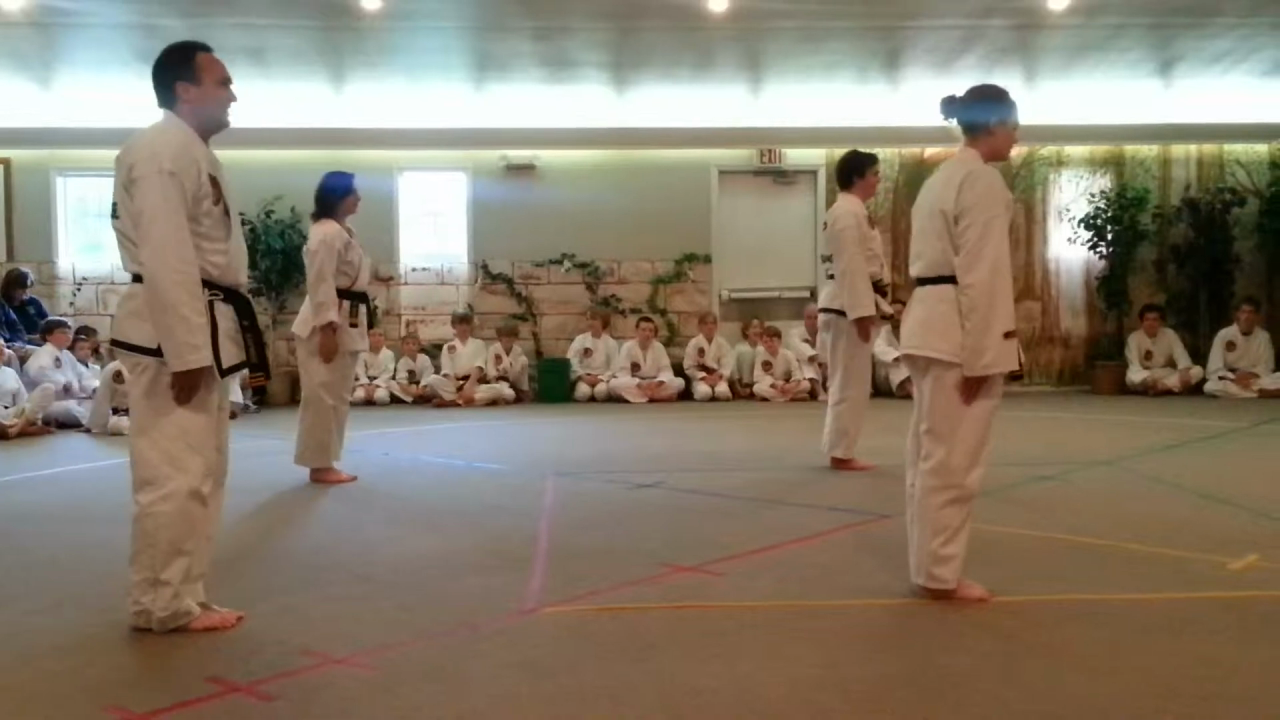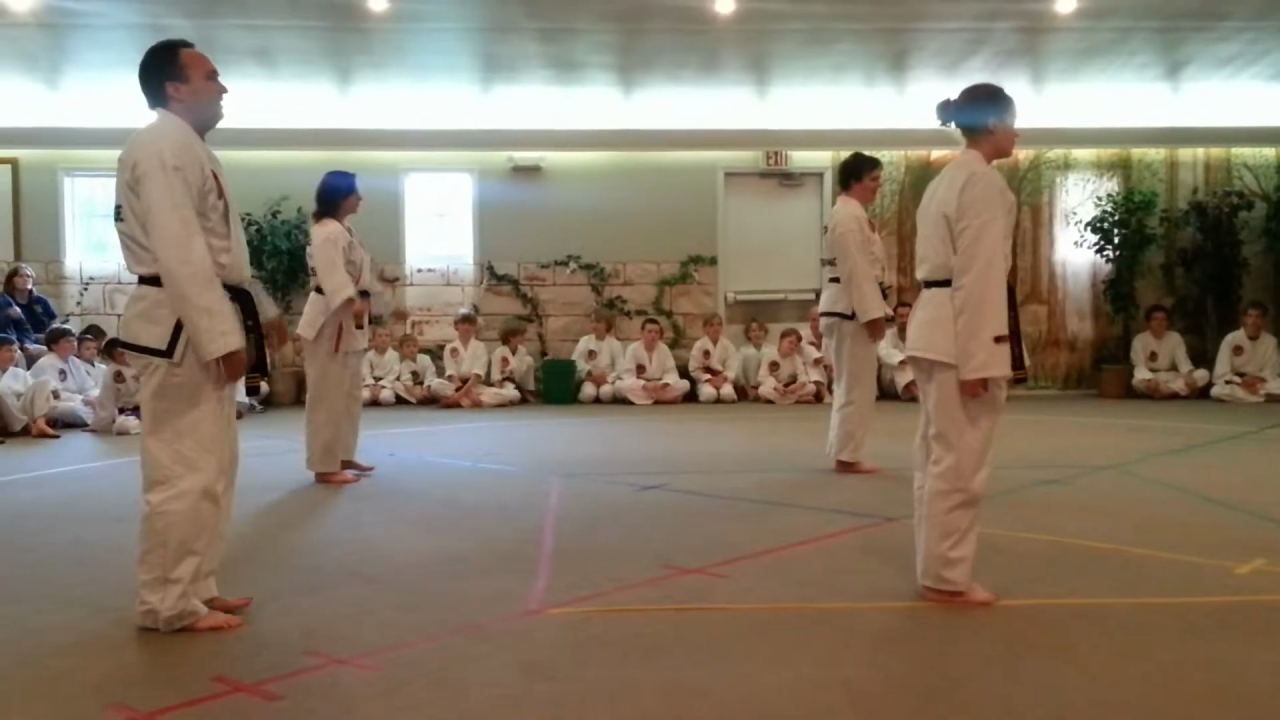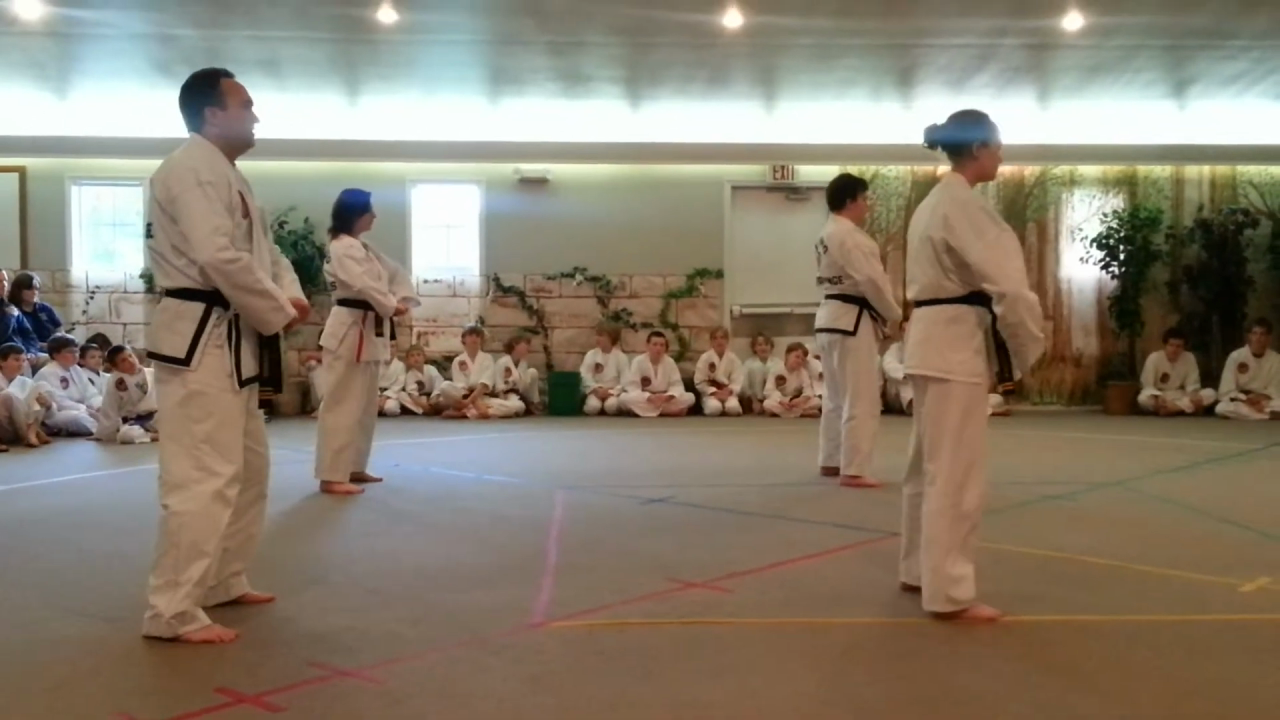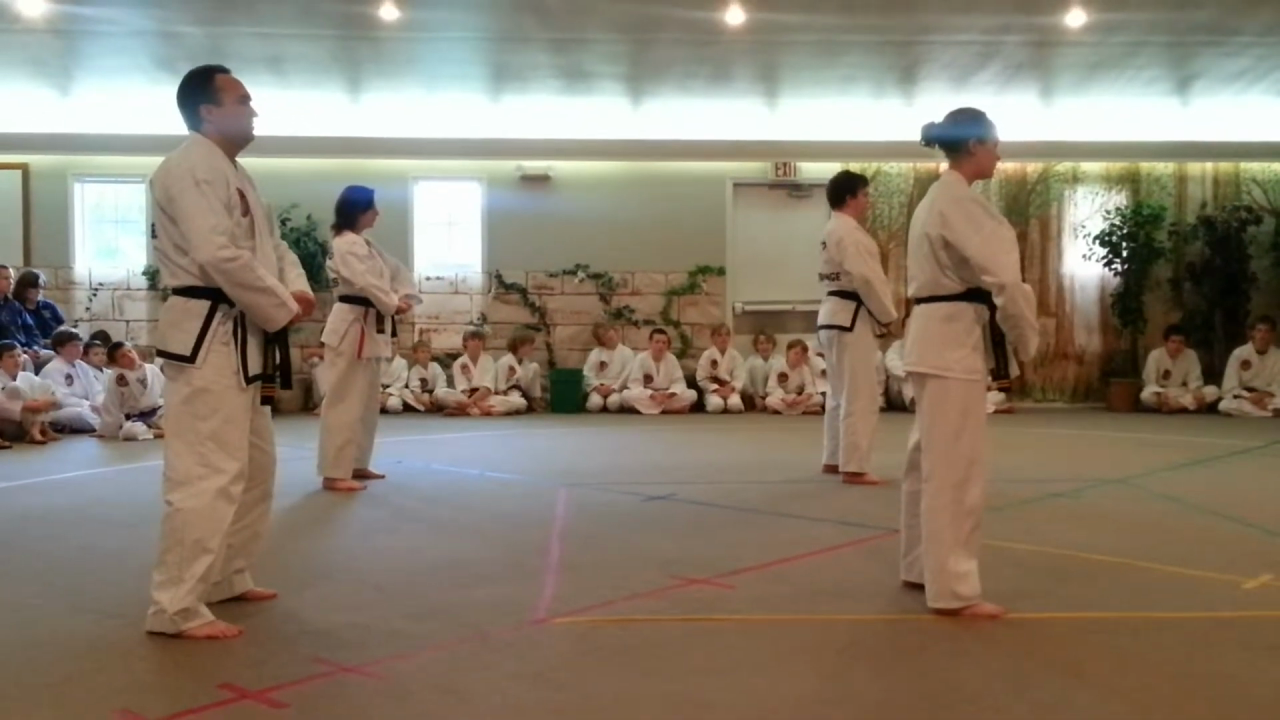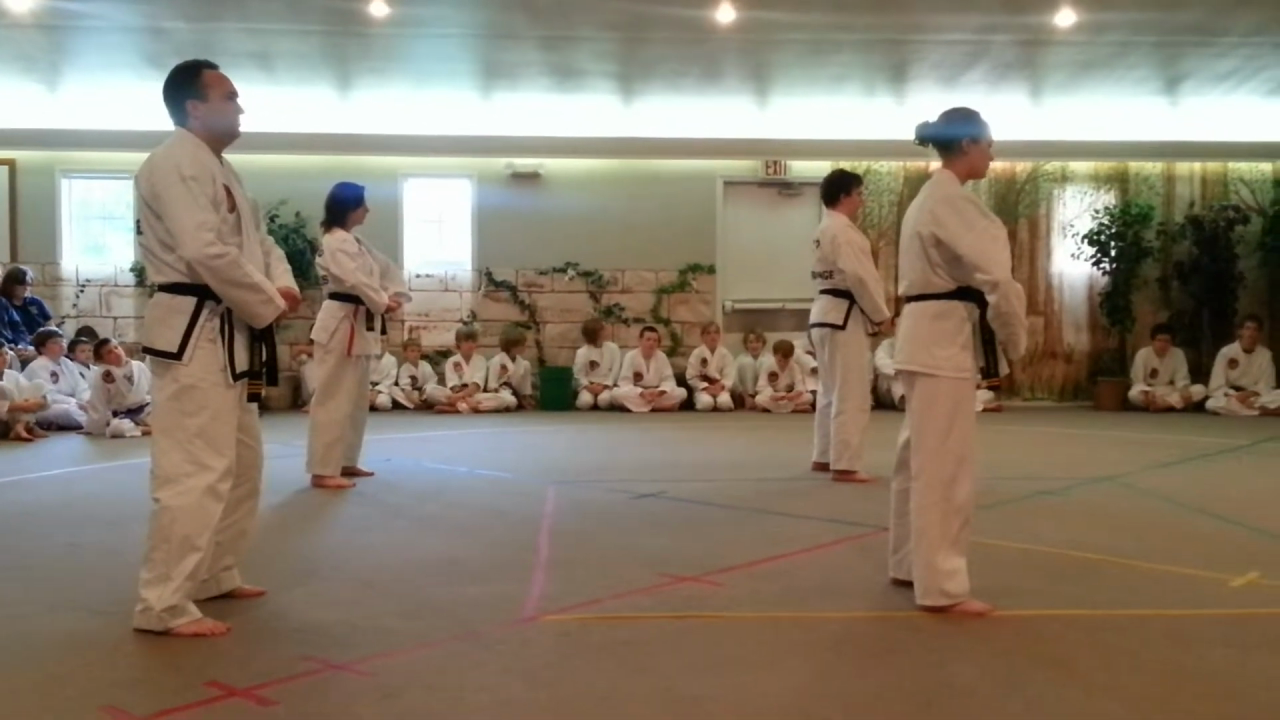
dt=1s
person 1, frame 1
left shoulder: (191, 151)
right shoulder: (162, 150)
right elbow: (167, 261)
right wrist: (186, 354)
left hip: (203, 328)
right hip: (172, 331)
left knee: (201, 471)
right knee: (176, 474)
left ankle: (181, 596)
right ankle: (162, 605)
person 1, frame 2
left shoulder: (186, 148)
right shoulder: (163, 148)
right elbow: (180, 254)
left wrist: (260, 310)
right wrist: (222, 338)
left hip: (201, 329)
right hip: (178, 331)
left knee: (211, 467)
right knee: (185, 472)
left ankle: (195, 588)
right ankle: (169, 605)
person 1, frame 3
left shoulder: (225, 173)
right shoulder: (191, 169)
left elbow: (263, 250)
right elbow: (220, 258)
left wrist: (291, 295)
right wrist: (278, 313)
left hip: (227, 339)
right hip: (199, 339)
left knee: (246, 468)
right knee: (203, 477)
left ankle: (222, 581)
right ankle: (173, 611)
person 1, frame 4
left shoulder: (233, 173)
right shoulder: (189, 169)
left elbow: (270, 244)
right elbow: (219, 256)
left wrist: (296, 288)
right wrist: (281, 310)
left hip: (239, 338)
right hip: (207, 338)
left knee: (253, 466)
right knee: (207, 474)
left ankle: (226, 578)
right ankle: (176, 607)
person 1, frame 5
left shoulder: (220, 169)
right shoulder: (175, 165)
left elbow: (257, 240)
right elbow: (206, 252)
left wrist: (282, 285)
right wrist: (268, 306)
left hip: (226, 334)
right hip: (194, 334)
left knee: (240, 463)
right knee: (196, 471)
left ankle: (214, 576)
right ankle: (164, 604)
person 2, frame 1
left shoulder: (942, 177)
right shoulder: (982, 179)
right elbow: (981, 274)
right wrist: (981, 356)
left hip: (929, 321)
right hip: (959, 329)
left knee: (932, 453)
right knee: (954, 458)
left ankle: (931, 567)
right ankle: (940, 575)
person 2, frame 2
left shoulder: (946, 179)
right shoulder: (983, 180)
right elbow: (979, 275)
right wrist: (979, 357)
left hip: (934, 324)
right hip: (964, 332)
left knee: (939, 457)
right knee: (960, 461)
left ankle: (938, 570)
right ankle: (946, 578)
person 2, frame 3
left shoulder: (934, 203)
right shoulder: (963, 204)
right elbow: (1006, 282)
right wrist: (1027, 345)
left hip: (931, 338)
right hip: (954, 344)
left knee: (929, 466)
right knee: (954, 473)
left ankle: (920, 571)
right ankle: (949, 594)
person 2, frame 4
left shoulder: (935, 199)
right shoulder: (960, 201)
right elbow: (1003, 276)
right wrist: (1026, 338)
left hip: (934, 334)
right hip: (954, 340)
left knee: (929, 460)
right knee: (954, 467)
left ankle: (921, 566)
right ankle: (952, 589)
person 2, frame 5
left shoulder: (928, 198)
right shoulder: (953, 200)
right elbow: (996, 275)
right wrist: (1014, 337)
left hip: (925, 332)
right hip: (944, 337)
left knee: (919, 457)
right knee: (944, 464)
left ankle: (910, 563)
right ankle: (940, 586)
person 3, frame 1
left shoulder: (847, 210)
right shoulder: (849, 212)
right elbow: (851, 267)
left wrist: (862, 308)
right wrist: (862, 311)
left hip: (842, 305)
right hip: (848, 306)
left knee: (848, 383)
right knee: (851, 384)
left ankle: (839, 450)
right ankle: (840, 453)
person 3, frame 2
left shoulder: (849, 213)
right shoulder: (850, 216)
right elbow: (856, 271)
left wrist: (873, 309)
right wrist: (873, 313)
left hip: (844, 305)
right hip: (850, 308)
left knee: (850, 385)
right knee: (856, 386)
left ankle: (843, 451)
right ankle: (846, 456)
person 3, frame 3
left shoulder: (828, 234)
right shoulder: (850, 235)
right elbow: (872, 280)
left wrist: (881, 312)
right wrist: (893, 313)
left hip: (832, 317)
right hip: (851, 321)
left knee: (836, 395)
right knee: (861, 400)
left ankle: (831, 461)
right ankle: (853, 470)
person 3, frame 4
left shoulder: (834, 230)
right shoulder: (849, 232)
right elbow: (866, 278)
left wrist: (880, 315)
right wrist: (888, 315)
left hip: (835, 314)
right hip: (851, 317)
left knee: (840, 393)
right knee: (859, 397)
left ankle: (834, 459)
right ankle: (853, 467)
person 3, frame 5
left shoulder: (826, 229)
right shoulder: (843, 230)
right elbow: (860, 277)
left wrist: (873, 314)
right wrist: (880, 314)
left hip: (826, 312)
right hip: (844, 316)
left knee: (831, 391)
right knee: (850, 395)
left ankle: (824, 456)
right ankle: (843, 464)
person 4, frame 1
left shoulder: (344, 231)
right shoulder: (326, 234)
right elbow: (320, 285)
left wrist: (366, 327)
right wrist: (327, 331)
left hip: (346, 322)
right hip: (327, 323)
left knee: (338, 397)
right knee: (323, 396)
left ankle: (325, 462)
right ankle: (319, 466)
person 4, frame 2
left shoulder: (343, 232)
right shoulder: (328, 233)
left elbow: (358, 278)
right elbow: (332, 275)
right wrist: (351, 302)
left hip: (346, 320)
right hip: (329, 323)
left knee: (349, 394)
right knee: (329, 396)
left ankle: (342, 456)
right ankle: (325, 466)
person 4, frame 3
left shoulder: (363, 248)
right shoulder: (343, 247)
left elbow: (396, 274)
right elbow: (364, 284)
left wrist: (403, 300)
right wrist: (391, 307)
left hip: (368, 331)
right hip: (350, 330)
left knee: (366, 404)
right knee: (342, 403)
left ankle: (353, 467)
right ankle: (331, 476)
person 4, frame 4
left shoulder: (366, 245)
right shoulder: (346, 244)
left elbow: (397, 271)
right elbow: (365, 282)
left wrist: (406, 298)
right wrist: (393, 305)
left hip: (370, 328)
right hip: (351, 327)
left knee: (368, 401)
right knee: (344, 401)
left ankle: (356, 464)
right ankle: (334, 473)
person 4, frame 5
left shoulder: (355, 242)
right shoulder: (335, 241)
left elbow: (386, 269)
right elbow: (355, 279)
left wrist: (396, 296)
right wrist: (382, 304)
left hip: (359, 325)
right hip: (340, 324)
left knee: (356, 398)
right knee: (333, 397)
left ankle: (345, 462)
right ankle: (323, 470)
